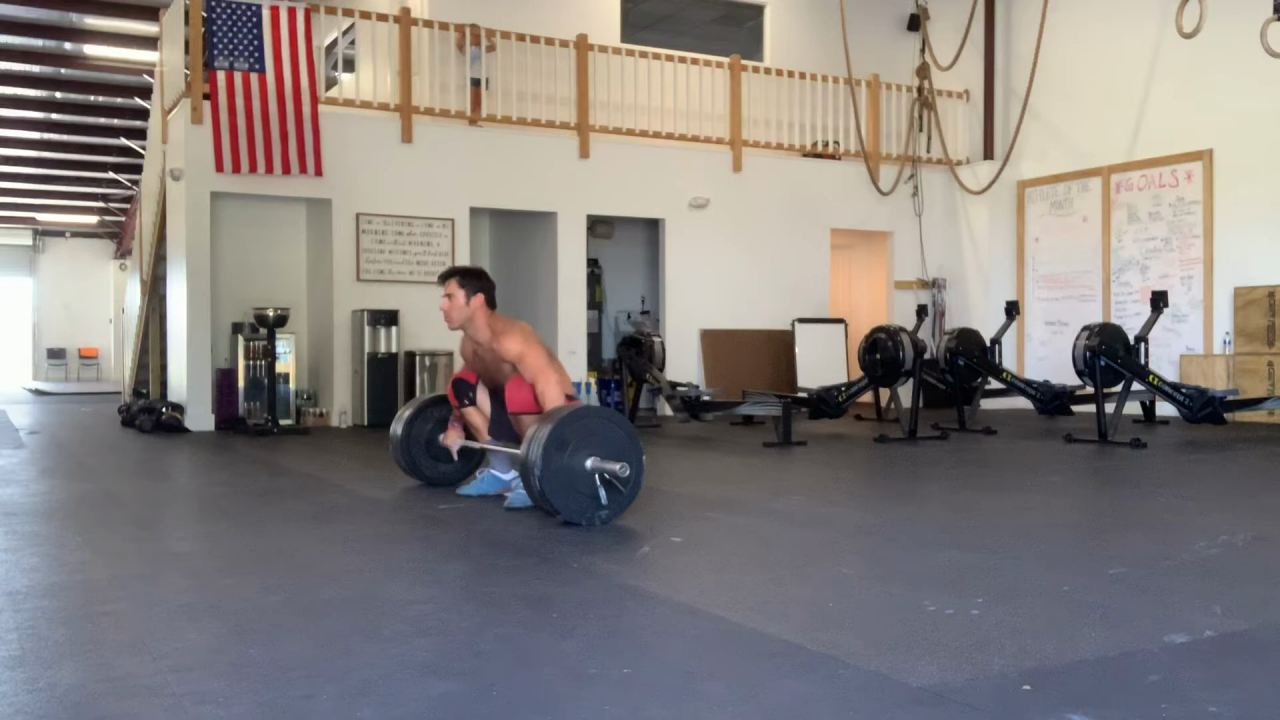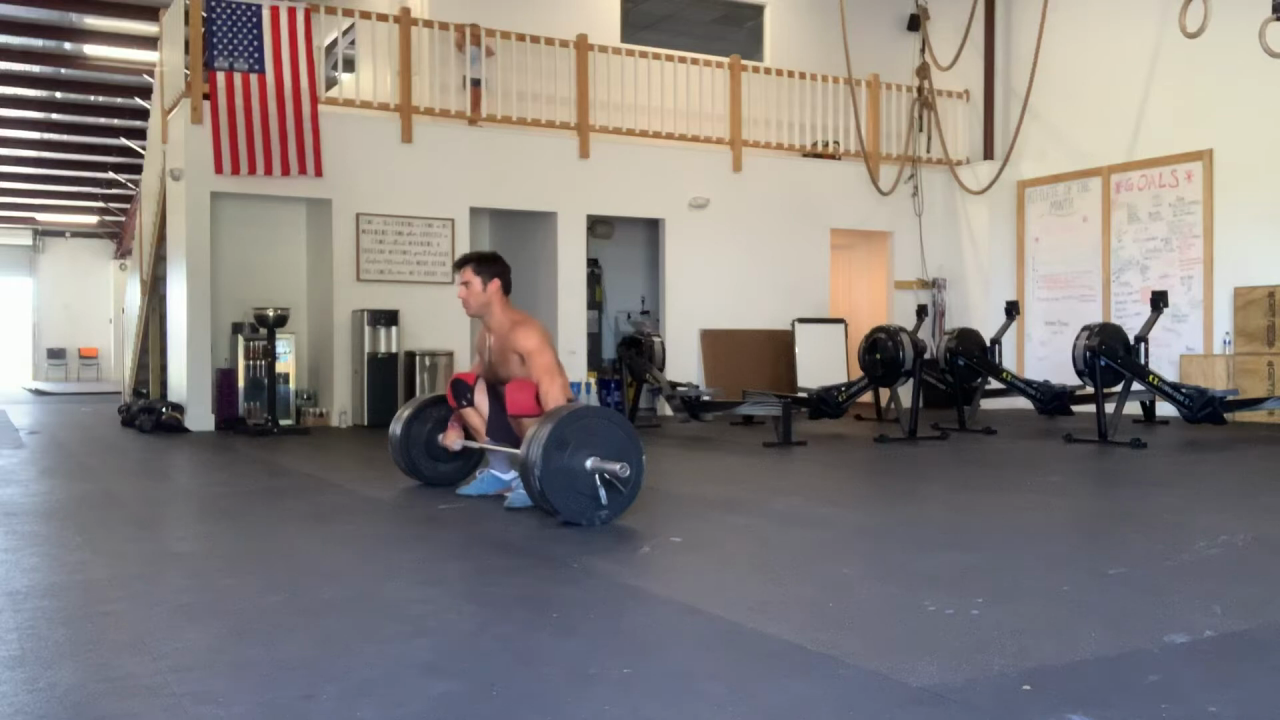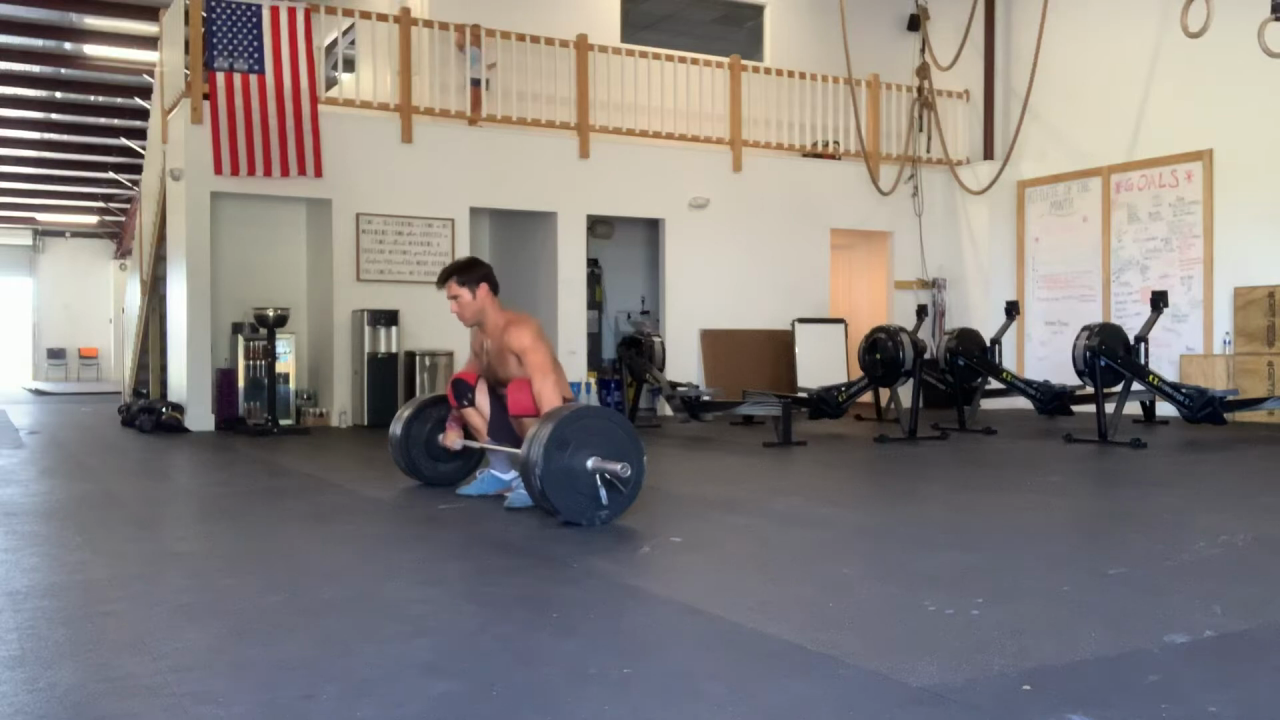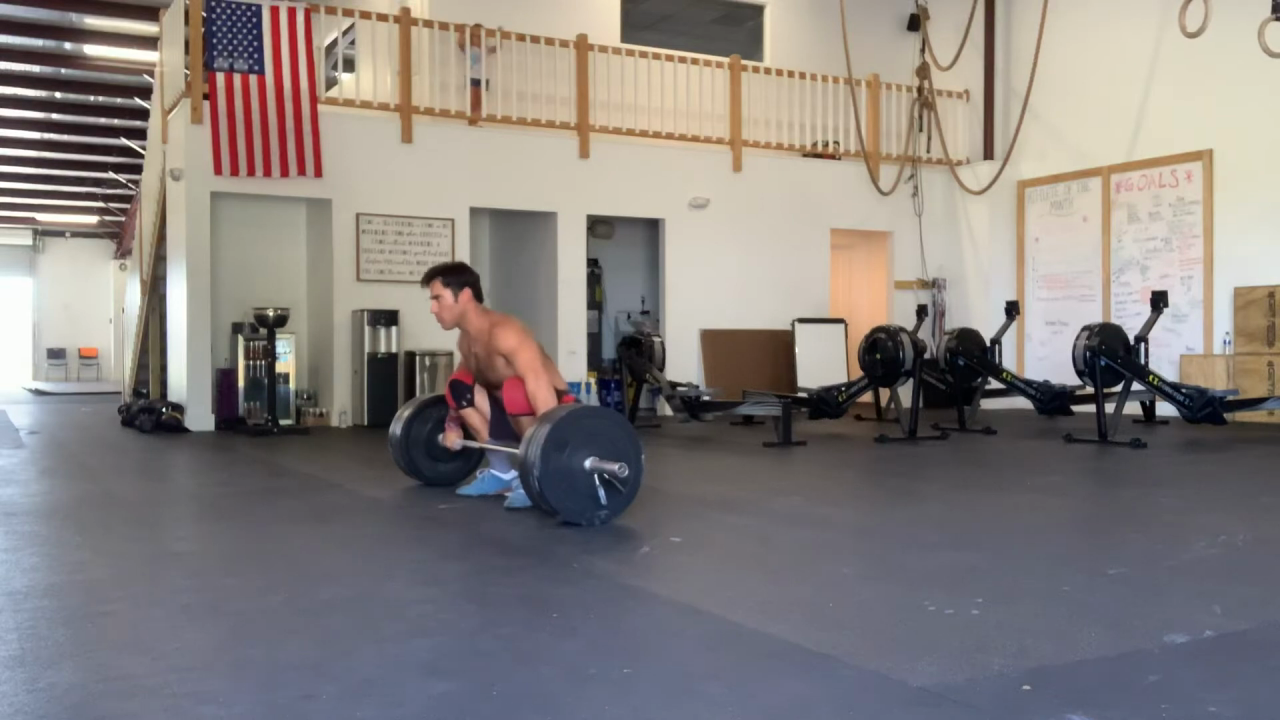
dt=0.5s
person 1, frame 1
left shoulder: (507, 336)
right shoulder: (470, 344)
left elbow: (549, 381)
right wrist: (456, 424)
right hip: (523, 417)
left knee: (519, 389)
right knee: (462, 385)
right ankle: (502, 472)
person 1, frame 2
left shoulder: (523, 330)
right shoulder: (486, 336)
left elbow: (552, 384)
right elbow: (475, 381)
right wrist: (456, 425)
right hip: (520, 420)
left knee: (517, 391)
right knee: (461, 386)
right ankle: (502, 473)
person 1, frame 3
left shoulder: (518, 330)
right shoulder: (480, 337)
left elbow: (545, 384)
right elbow: (469, 378)
right wrist: (454, 424)
right hip: (521, 422)
left knee: (520, 392)
right knee: (462, 385)
right ankle: (503, 472)
person 1, frame 4
left shoulder: (503, 331)
right shoulder: (466, 340)
left elbow: (539, 383)
right elbow: (465, 378)
right wrist: (453, 424)
left knee: (514, 390)
right knee: (459, 387)
right ankle: (503, 472)
